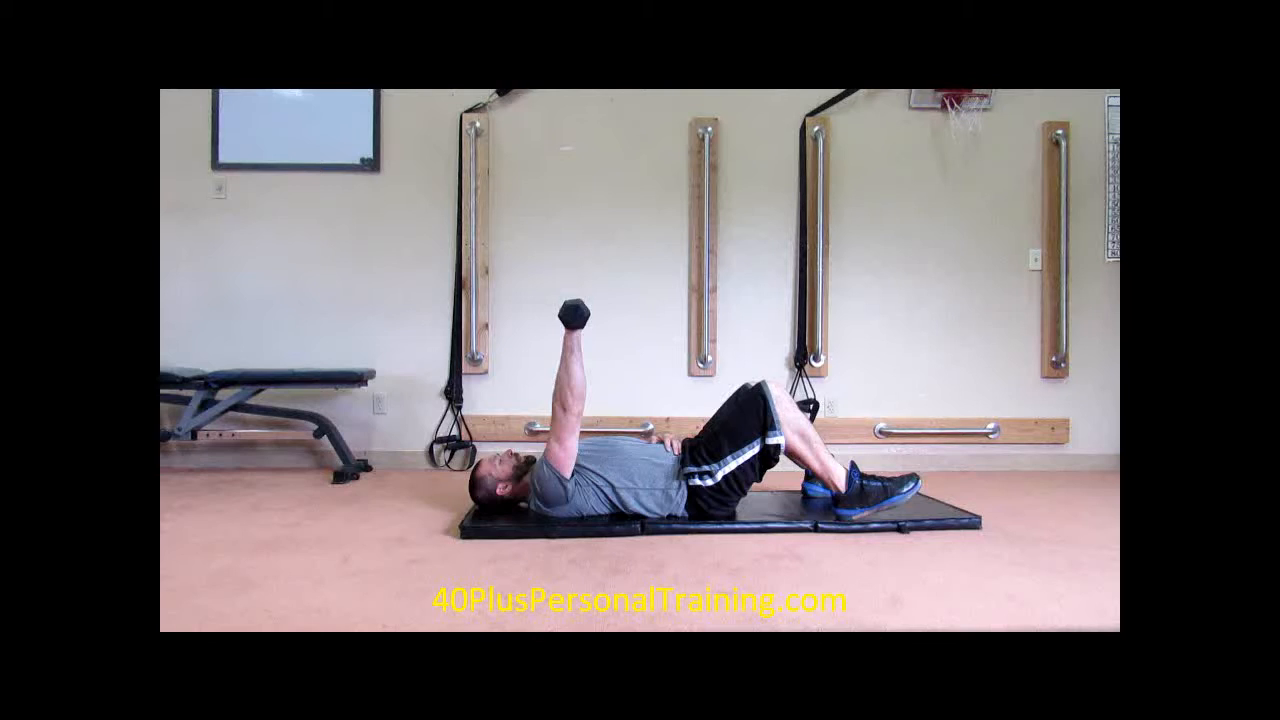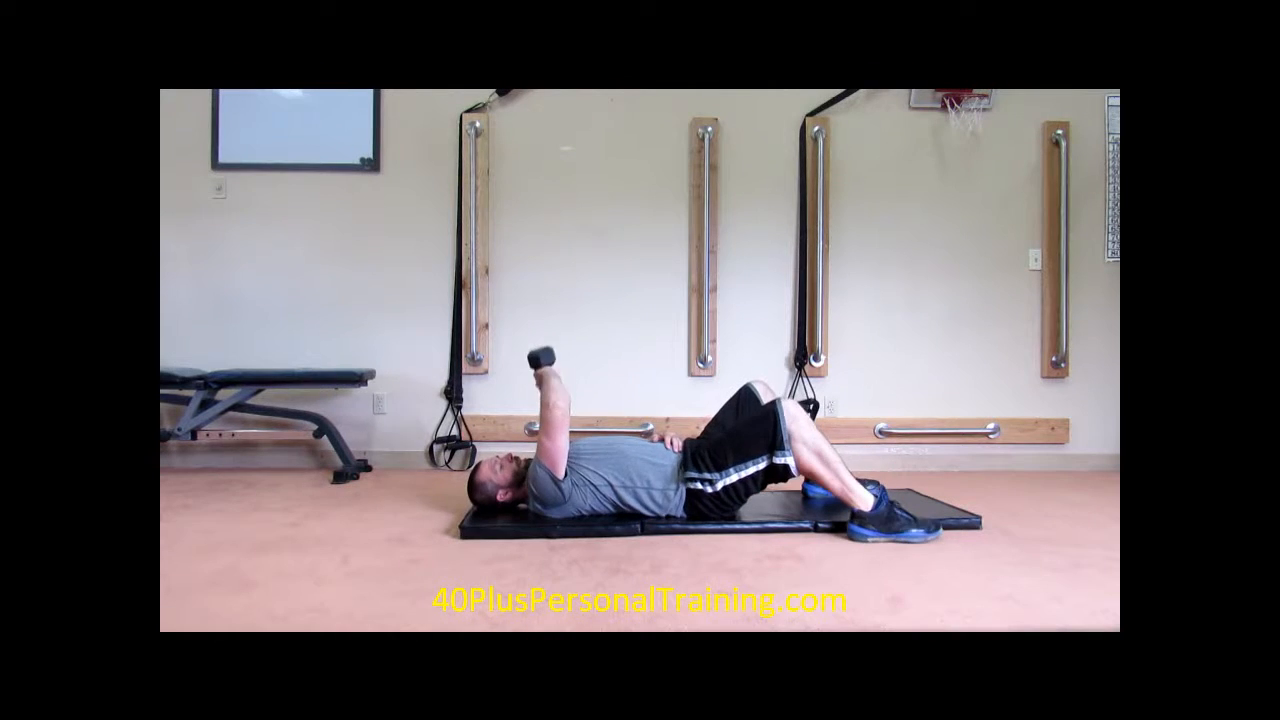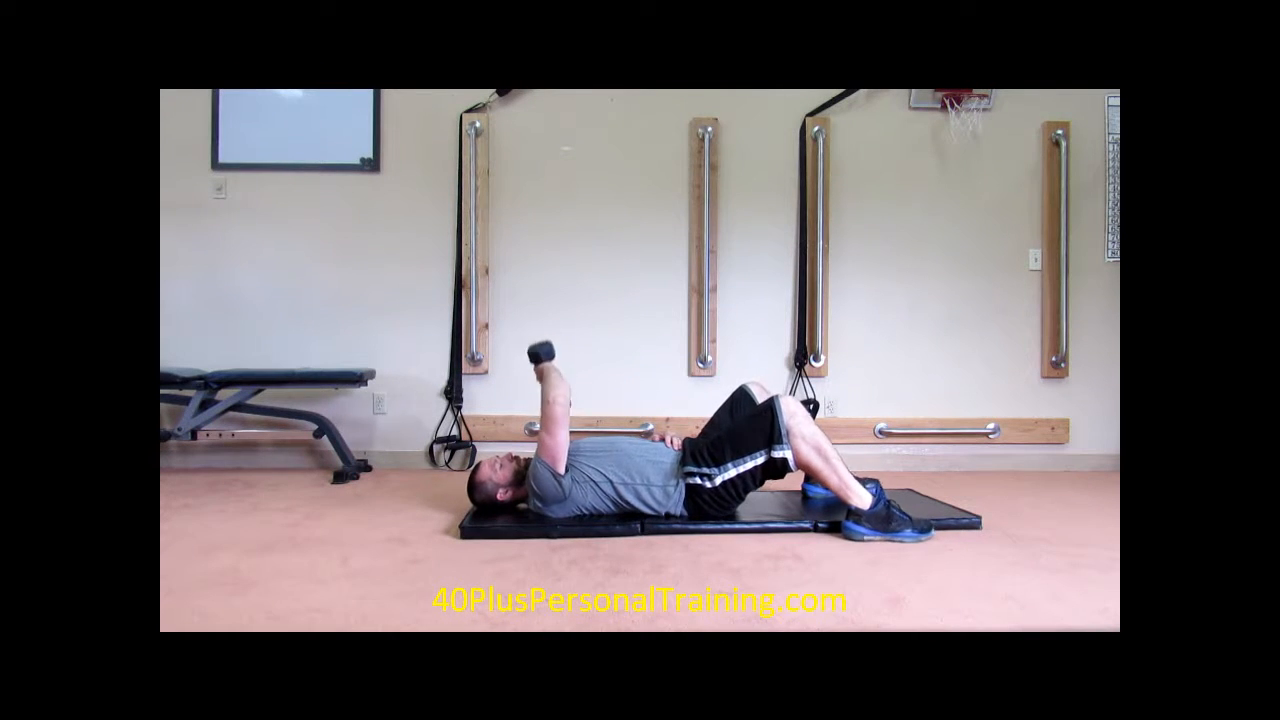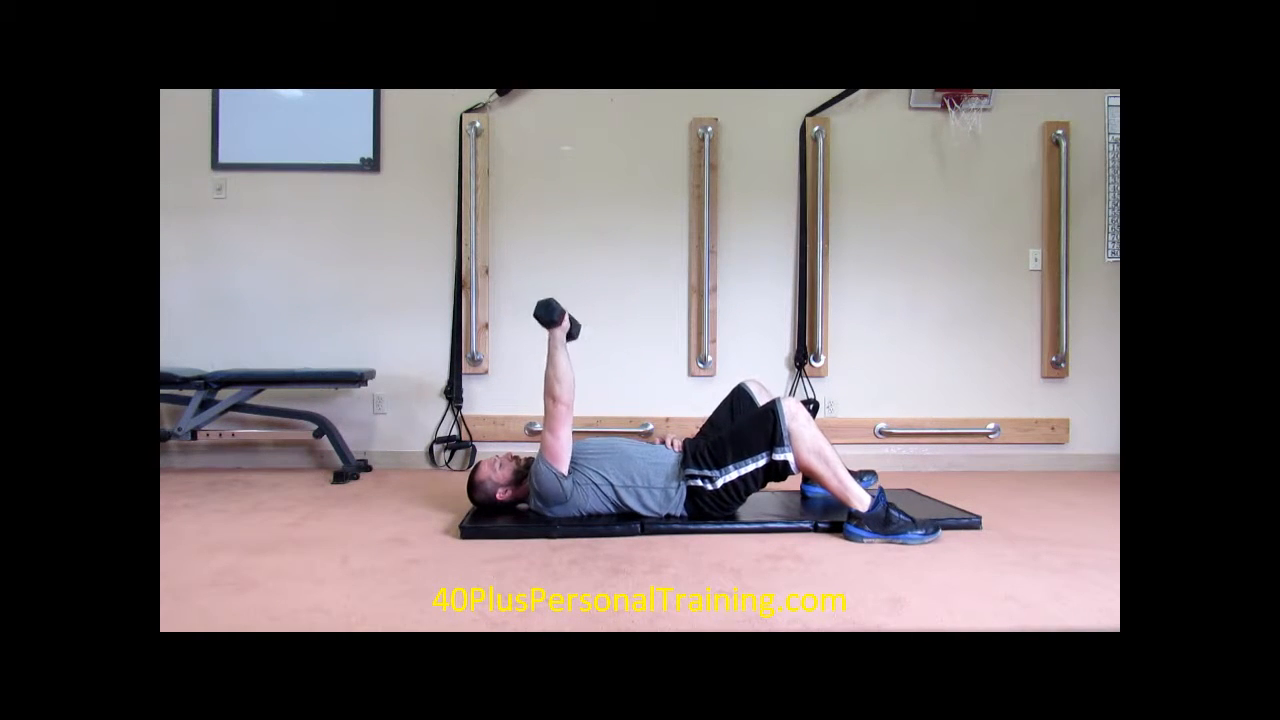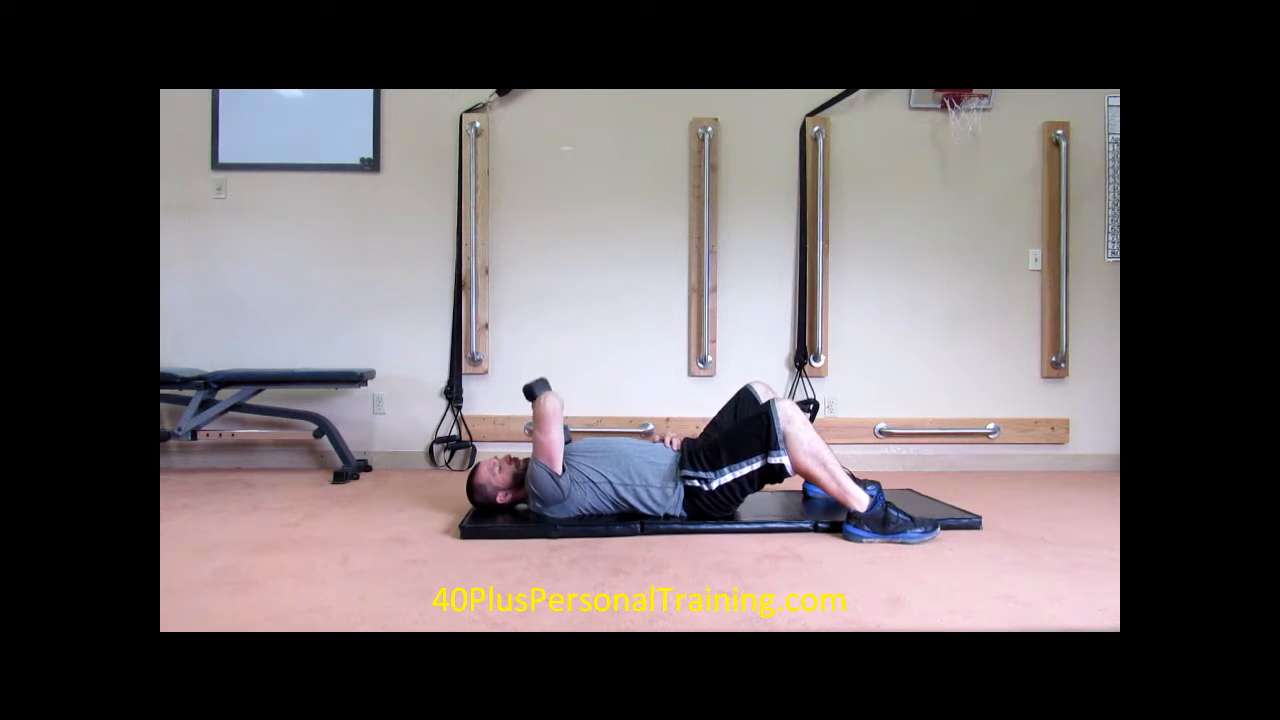
dt=0.5s
person 1, frame 1
left shoulder: (554, 476)
right shoulder: (548, 492)
right elbow: (569, 413)
left wrist: (656, 442)
right wrist: (572, 338)
left hip: (682, 464)
right hip: (694, 493)
left knee: (755, 397)
right knee: (770, 397)
left ankle: (823, 478)
right ankle: (849, 491)
person 1, frame 2
left shoulder: (552, 472)
right shoulder: (545, 491)
right elbow: (557, 418)
left wrist: (659, 441)
right wrist: (547, 377)
left hip: (686, 461)
right hip: (693, 492)
left knee: (759, 393)
right knee: (788, 416)
left ankle: (830, 483)
right ankle: (870, 511)
person 1, frame 3
left shoulder: (554, 473)
right shoulder: (546, 491)
right elbow: (557, 414)
left wrist: (657, 442)
right wrist: (549, 372)
left hip: (685, 463)
right hip: (694, 491)
left knee: (755, 393)
right knee: (788, 411)
left ankle: (829, 482)
right ankle: (865, 510)
person 1, frame 4
left shoulder: (551, 478)
right shoulder: (548, 490)
right elbow: (560, 407)
left wrist: (657, 443)
right wrist: (557, 337)
left hip: (685, 463)
right hip: (694, 491)
left knee: (753, 391)
right knee: (790, 412)
left ankle: (829, 480)
right ankle: (866, 512)
person 1, frame 5
left shoulder: (555, 471)
right shoulder: (546, 493)
right elbow: (548, 419)
left wrist: (658, 444)
right wrist: (543, 396)
left hip: (686, 463)
right hip: (692, 490)
left knee: (759, 393)
right knee: (785, 415)
left ankle: (834, 483)
right ankle: (866, 514)
